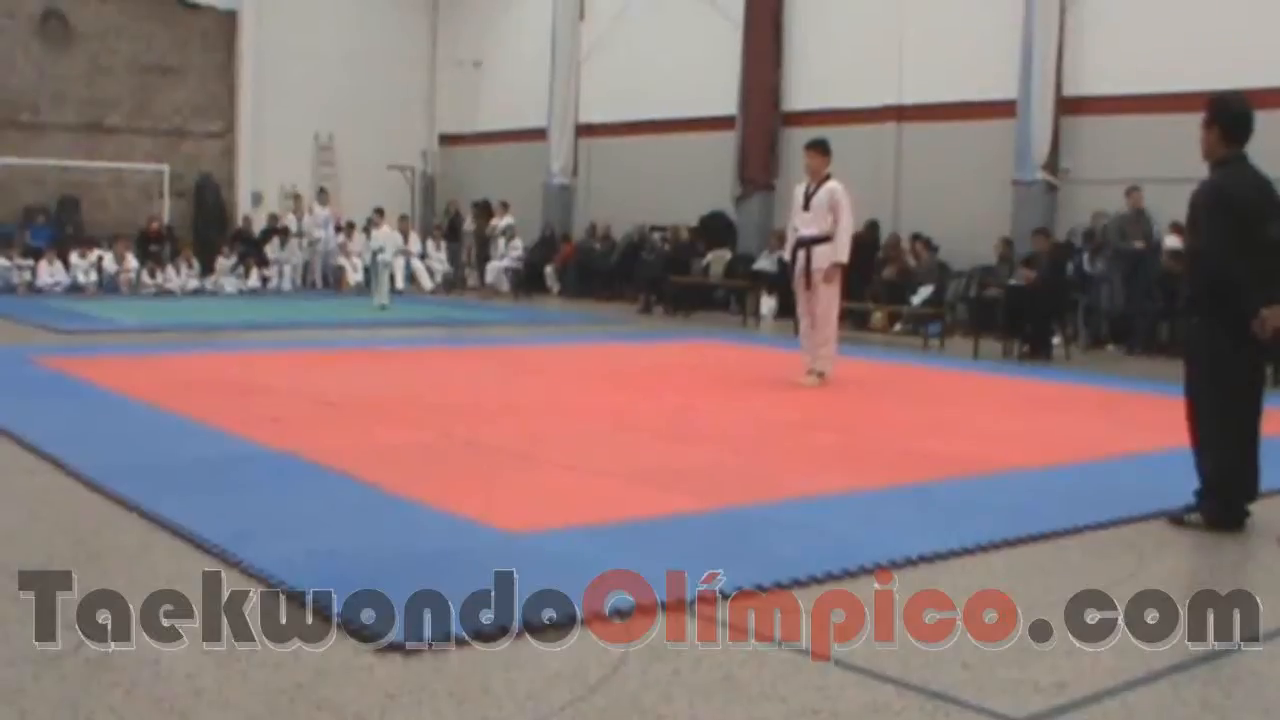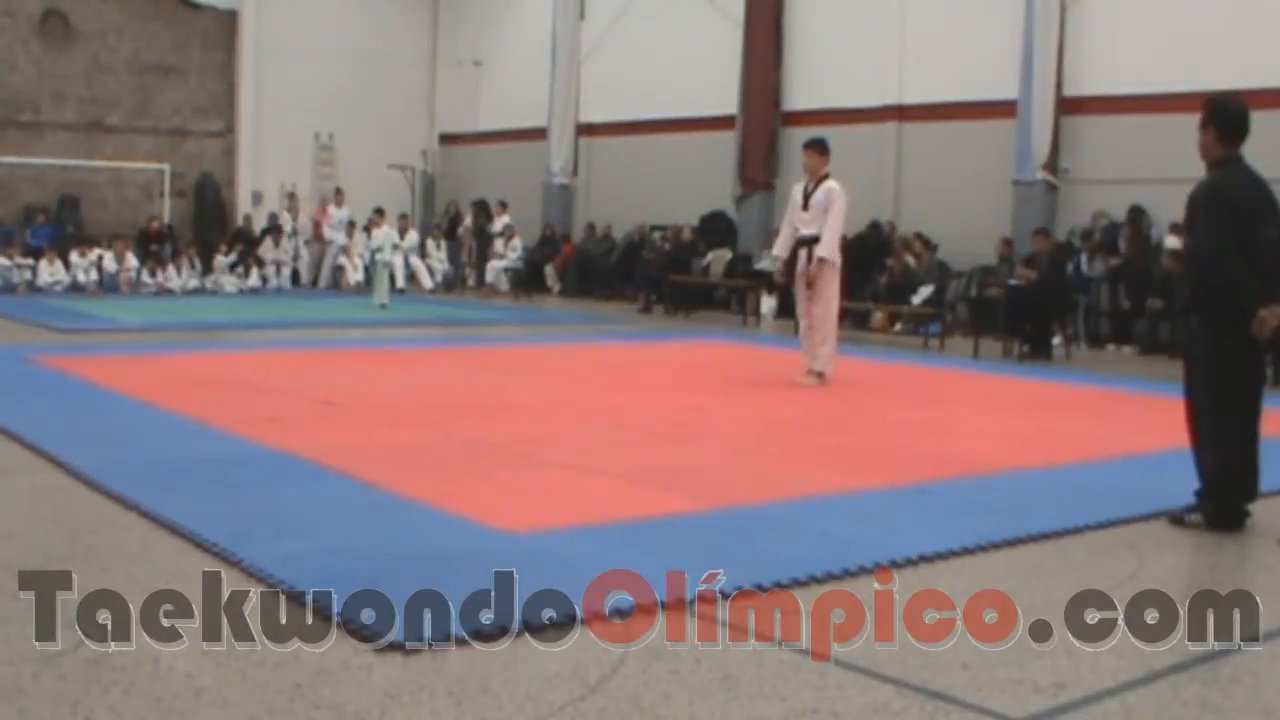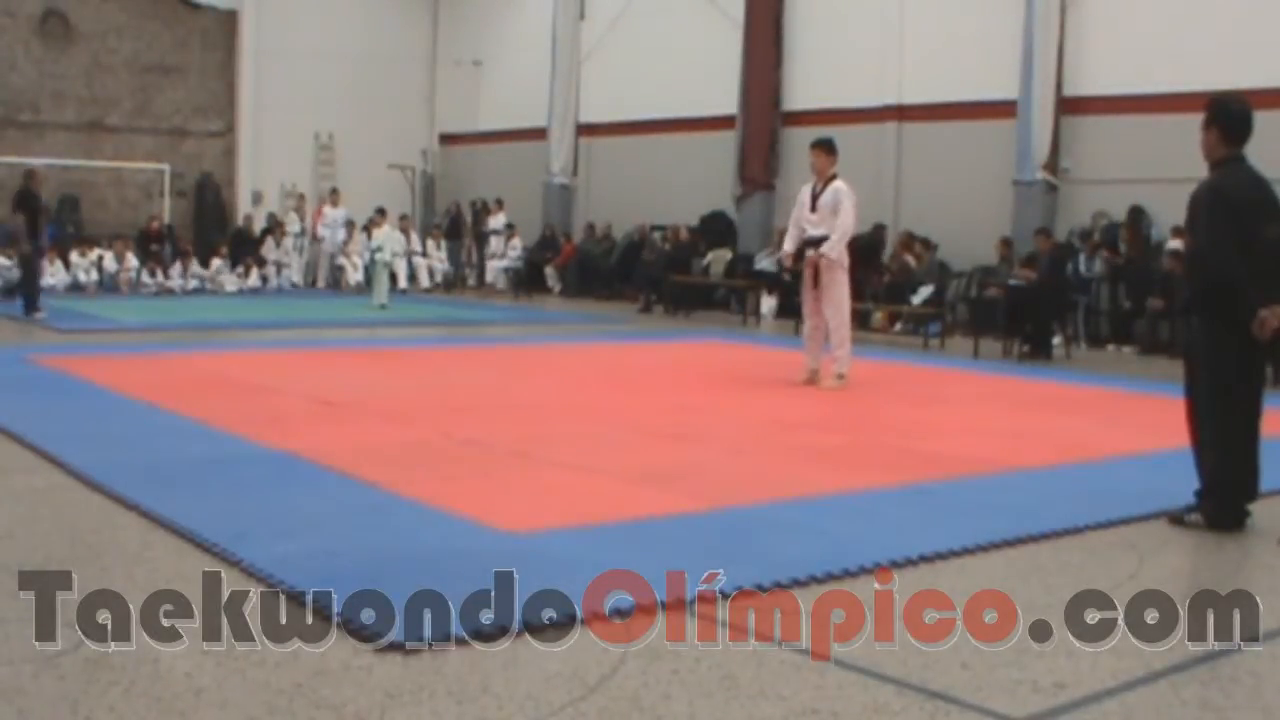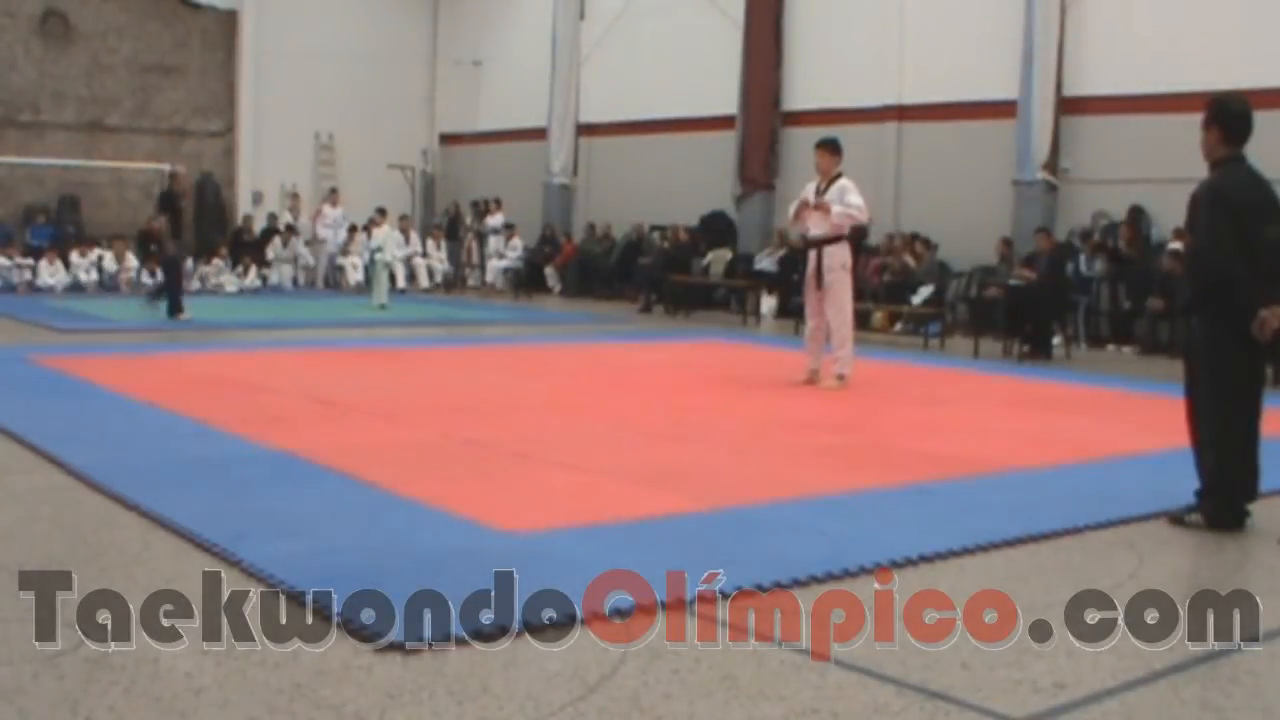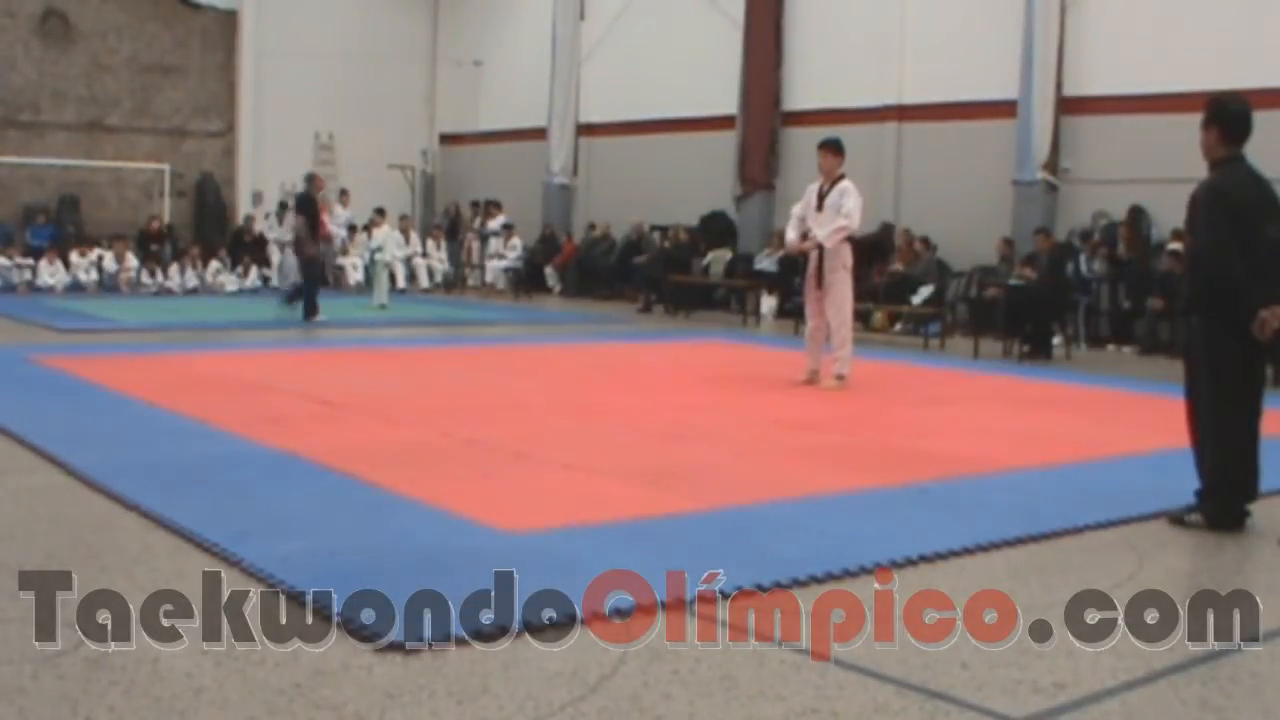
dt=1s
person 1, frame 1
left shoulder: (1213, 191)
left elbow: (1210, 261)
left hip: (1217, 316)
left knee: (1213, 411)
right knee: (1240, 408)
left ankle: (1220, 505)
right ankle: (1235, 499)
person 1, frame 2
left shoulder: (1210, 192)
left elbow: (1210, 262)
left hip: (1217, 316)
left knee: (1213, 411)
right knee: (1240, 408)
left ankle: (1220, 506)
right ankle: (1234, 499)
person 1, frame 3
left shoulder: (1212, 192)
left elbow: (1211, 261)
left hip: (1219, 316)
left knee: (1214, 411)
right knee: (1241, 408)
left ankle: (1220, 505)
right ankle: (1235, 499)
person 1, frame 4
left shoulder: (1213, 191)
left elbow: (1210, 262)
left hip: (1218, 316)
left knee: (1213, 410)
right knee: (1241, 407)
left ankle: (1220, 505)
right ankle: (1234, 499)
person 1, frame 5
left shoulder: (1212, 191)
left elbow: (1209, 262)
left hip: (1218, 316)
left knee: (1214, 411)
right knee: (1241, 407)
left ankle: (1219, 506)
right ankle: (1234, 499)
person 2, frame 1
left shoulder: (835, 190)
right shoulder: (800, 190)
left elbow: (844, 228)
left wrist: (837, 263)
right wrist: (790, 259)
left hip: (824, 256)
right hip: (802, 256)
left knee: (824, 314)
right knee: (805, 314)
left ankle: (821, 368)
right ankle: (812, 364)
person 2, frame 2
left shoulder: (833, 190)
right shoulder: (798, 190)
left elbow: (833, 228)
right elbow: (789, 226)
left wrist: (820, 261)
right wrist: (781, 258)
left hip: (824, 257)
right hip: (801, 255)
left knee: (823, 314)
right knee: (805, 315)
left ankle: (821, 369)
right ankle: (811, 366)
person 2, frame 3
left shoulder: (841, 190)
right shoulder: (806, 191)
left elbow: (845, 228)
right elbow: (795, 224)
left wrist: (822, 254)
right wrist: (789, 249)
left hip: (832, 257)
right hip: (808, 257)
left knee: (836, 315)
right knee: (811, 315)
left ankle: (840, 372)
right ankle: (812, 369)
person 2, frame 4
left shoulder: (845, 186)
right shoulder: (811, 188)
left elbow: (860, 214)
right elbow: (797, 220)
left wrist: (830, 209)
right wrist: (799, 210)
left hip: (835, 254)
right hip: (813, 255)
left knee: (838, 314)
right knee: (813, 314)
left ankle: (841, 372)
right ankle: (813, 368)
person 2, frame 5
left shoulder: (847, 190)
right shoulder: (812, 190)
left elbow: (848, 223)
right elbow: (797, 216)
left wrist: (816, 241)
right wrist: (793, 239)
left hip: (836, 255)
right hip: (815, 257)
left knee: (838, 315)
right knee: (813, 315)
left ankle: (840, 372)
right ankle: (813, 368)
